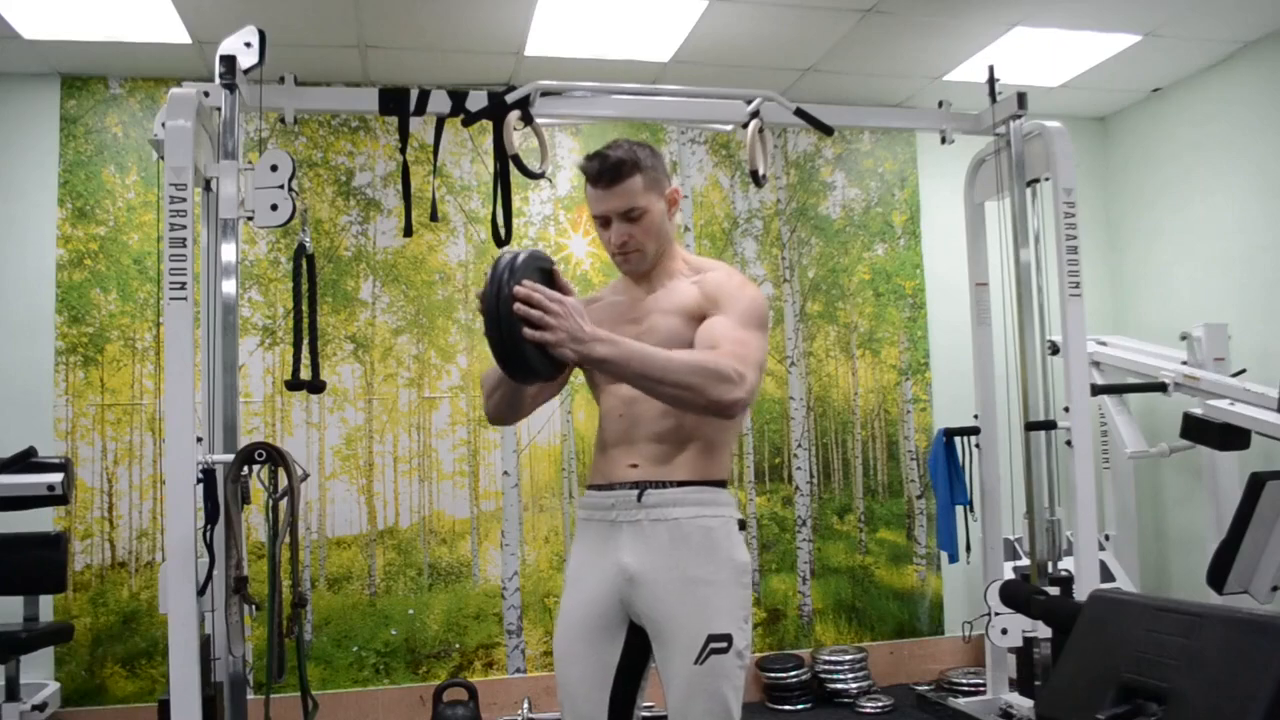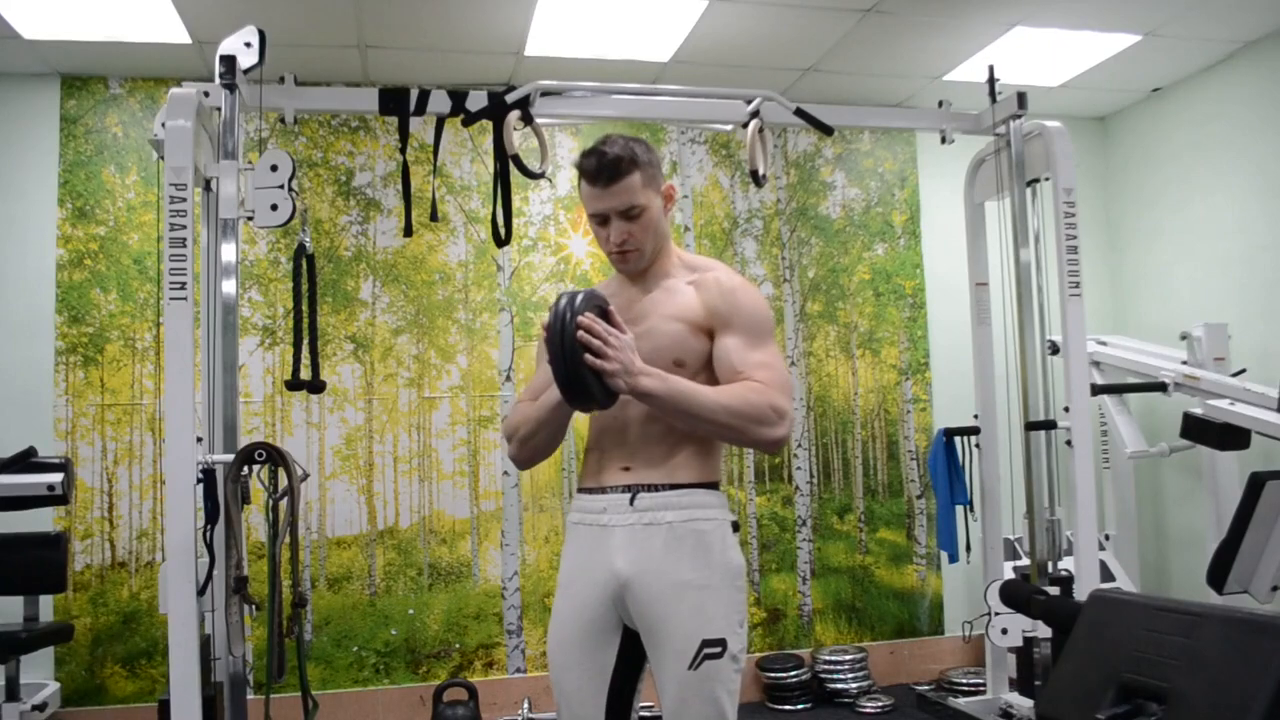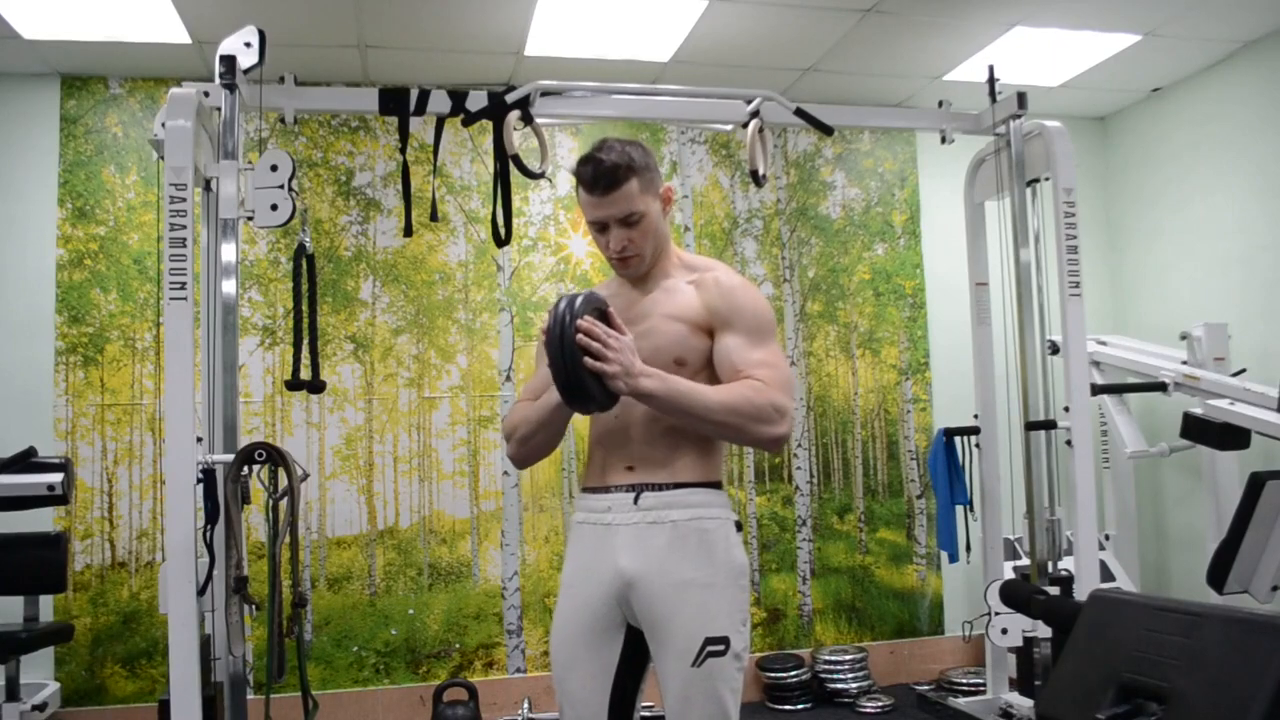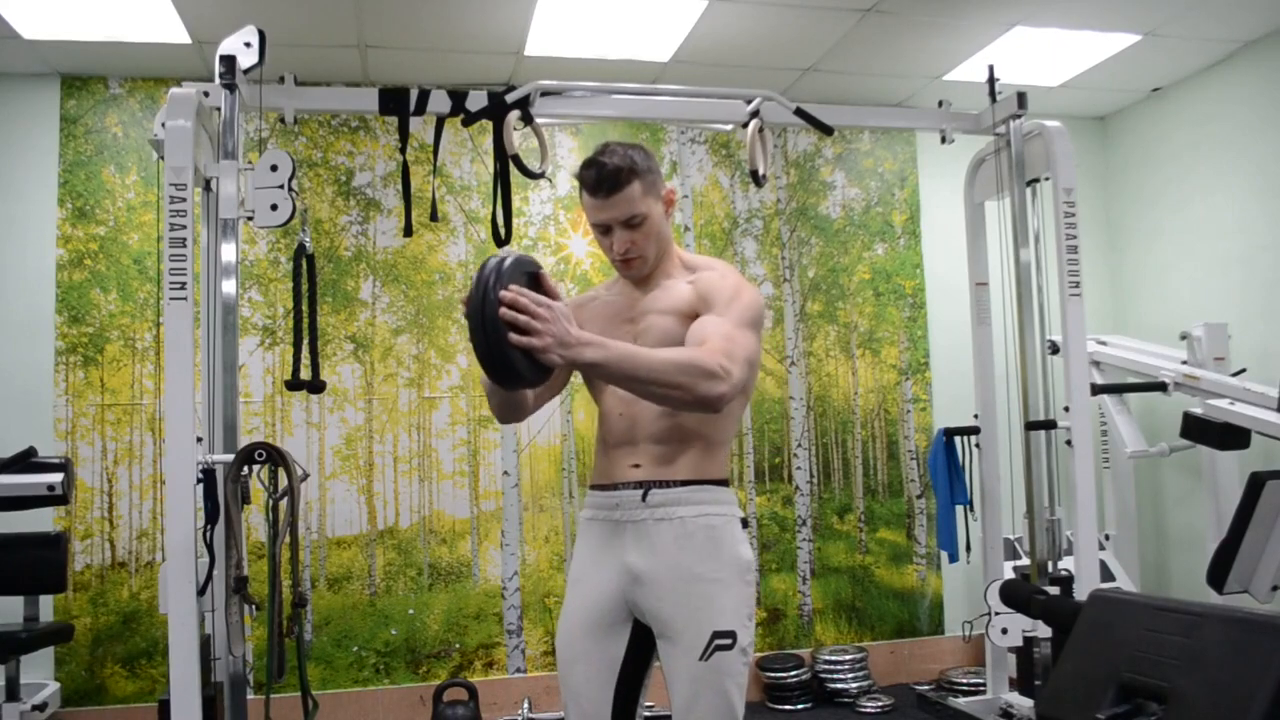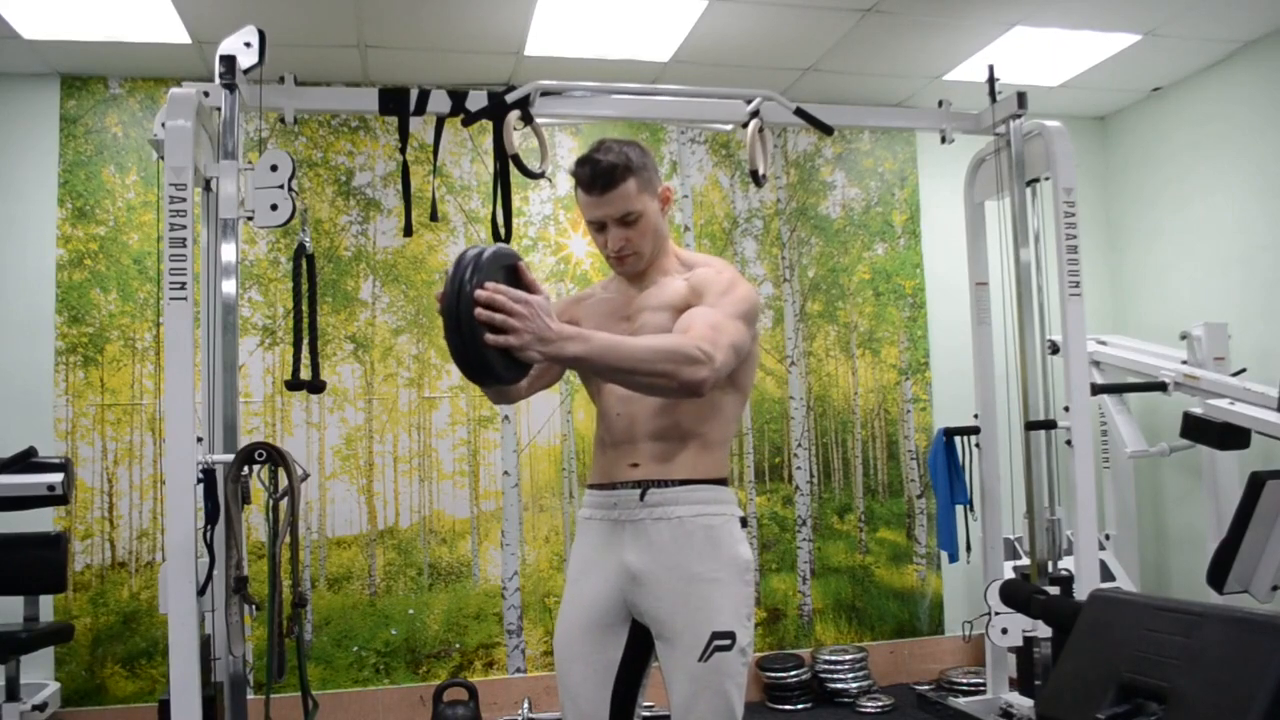
dt=0.5s
person 1, frame 1
left shoulder: (725, 291)
right shoulder: (586, 310)
left elbow: (729, 388)
right elbow: (502, 408)
left wrist: (593, 344)
right wrist: (520, 343)
left hip: (690, 531)
right hip: (598, 533)
person 1, frame 2
left shoulder: (722, 293)
right shoulder: (583, 314)
left elbow: (771, 420)
right elbow: (521, 447)
left wrist: (640, 376)
left hip: (686, 532)
right hip: (590, 535)
person 1, frame 3
left shoulder: (723, 293)
right shoulder: (582, 316)
left elbow: (772, 419)
right elbow: (519, 446)
left wrist: (640, 378)
left hip: (689, 532)
right hip: (594, 536)
person 1, frame 4
left shoulder: (721, 289)
right shoulder: (581, 309)
left elbow: (714, 383)
right elbow: (511, 408)
left wrist: (581, 347)
right wrist: (508, 350)
left hip: (693, 528)
right hip: (602, 531)
person 1, frame 5
left shoulder: (719, 285)
right shoulder: (581, 308)
left elbow: (694, 368)
right elbow: (510, 384)
left wrist: (558, 340)
right wrist: (491, 337)
left hip: (693, 529)
right hip: (600, 531)
